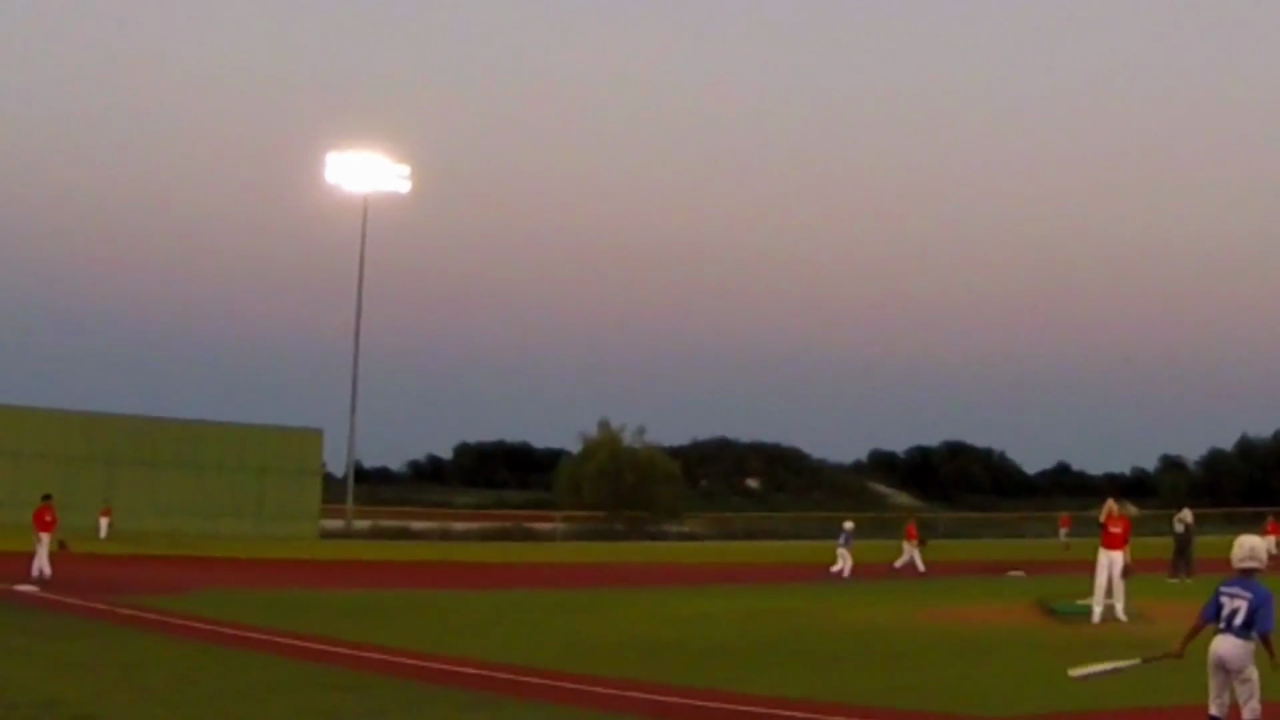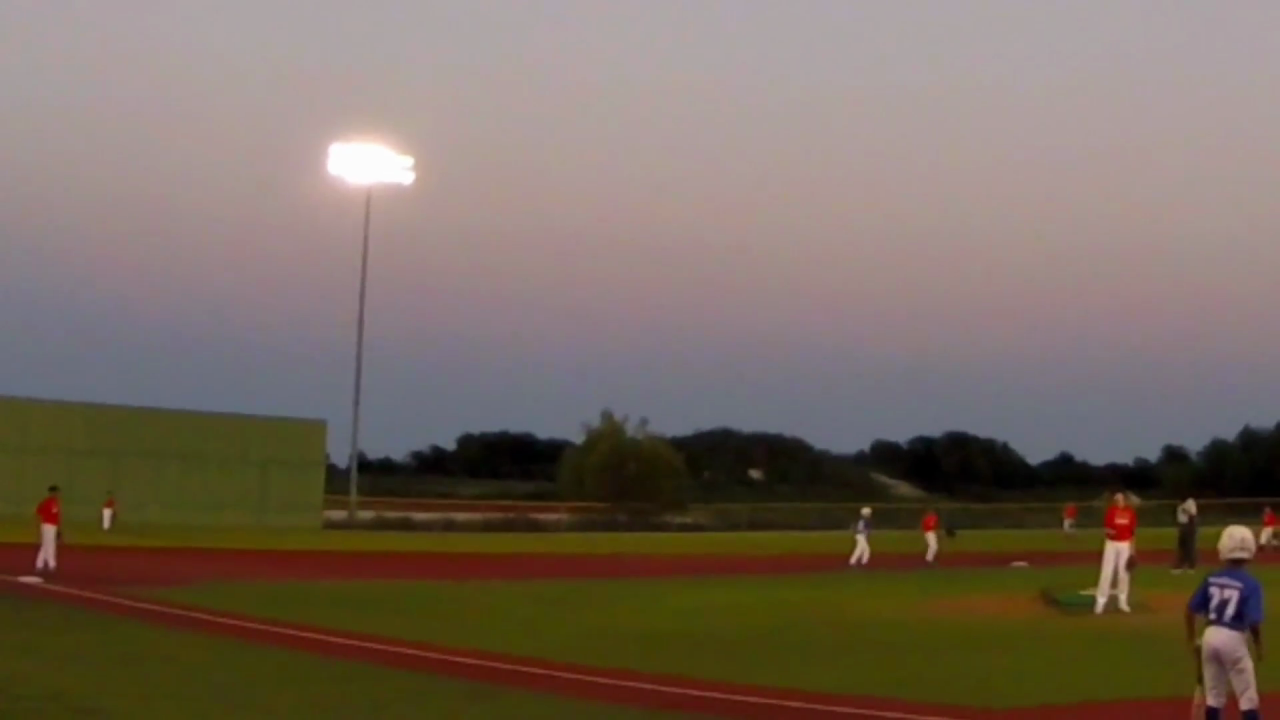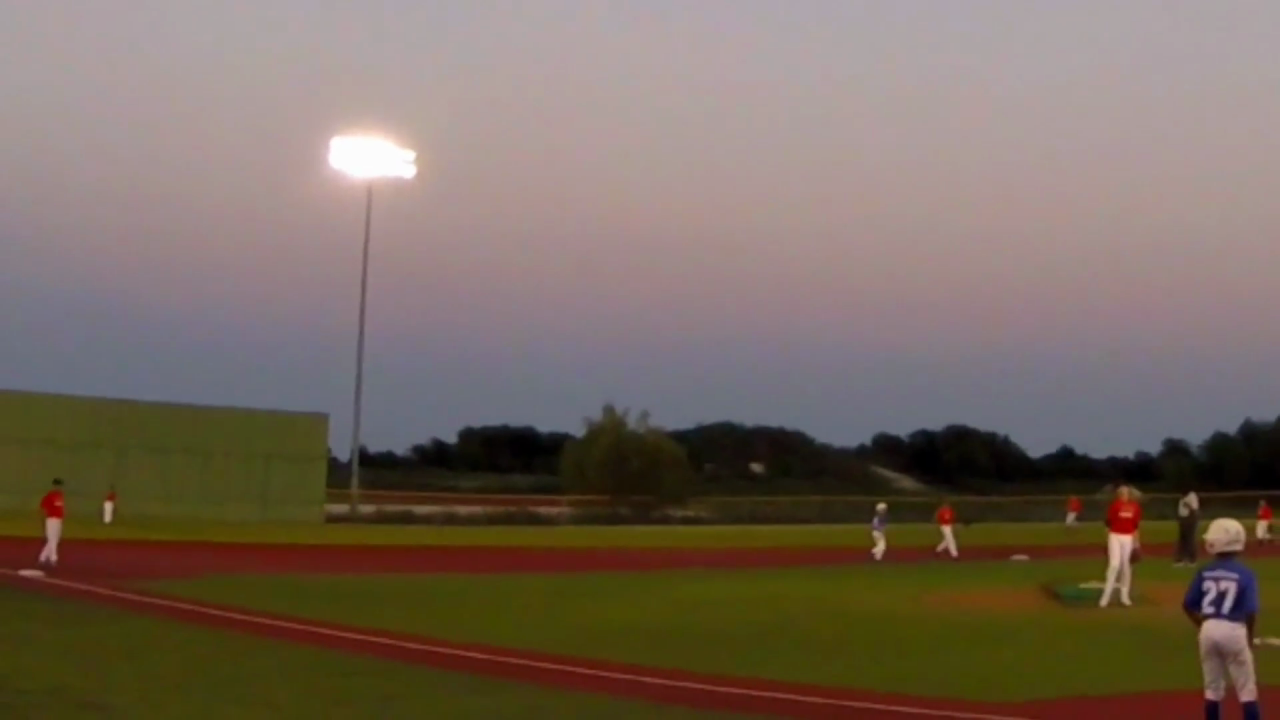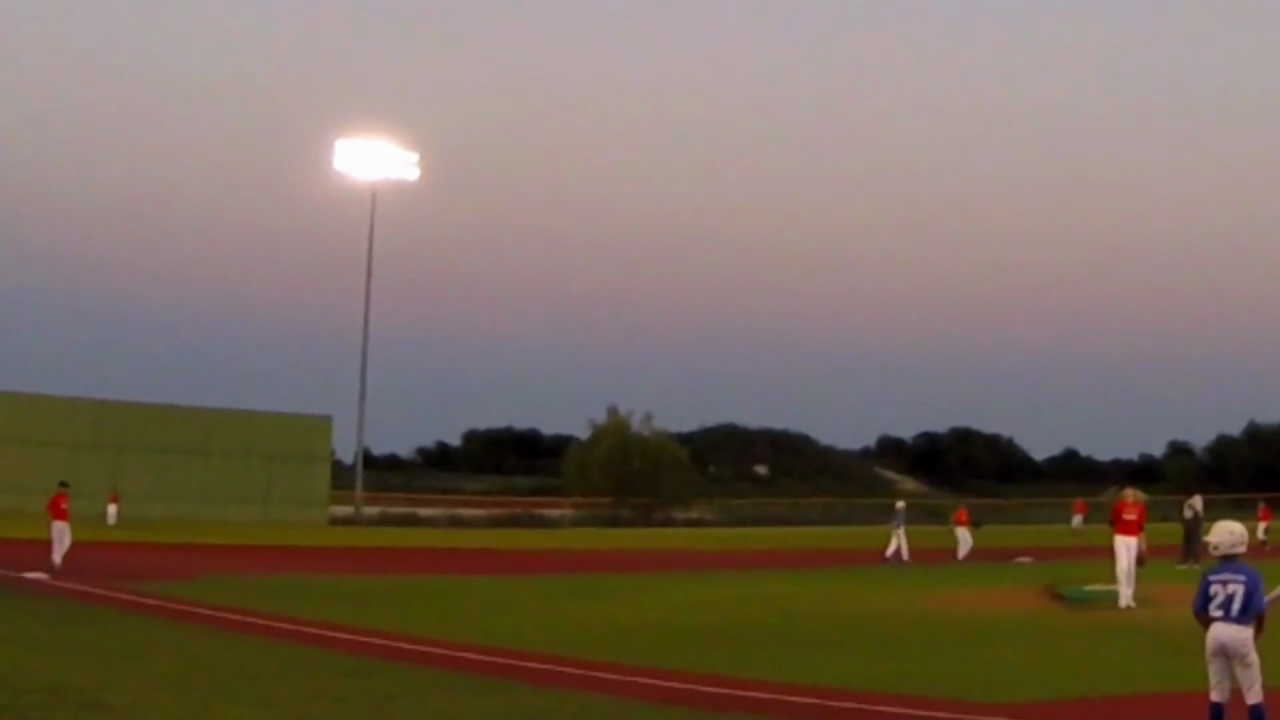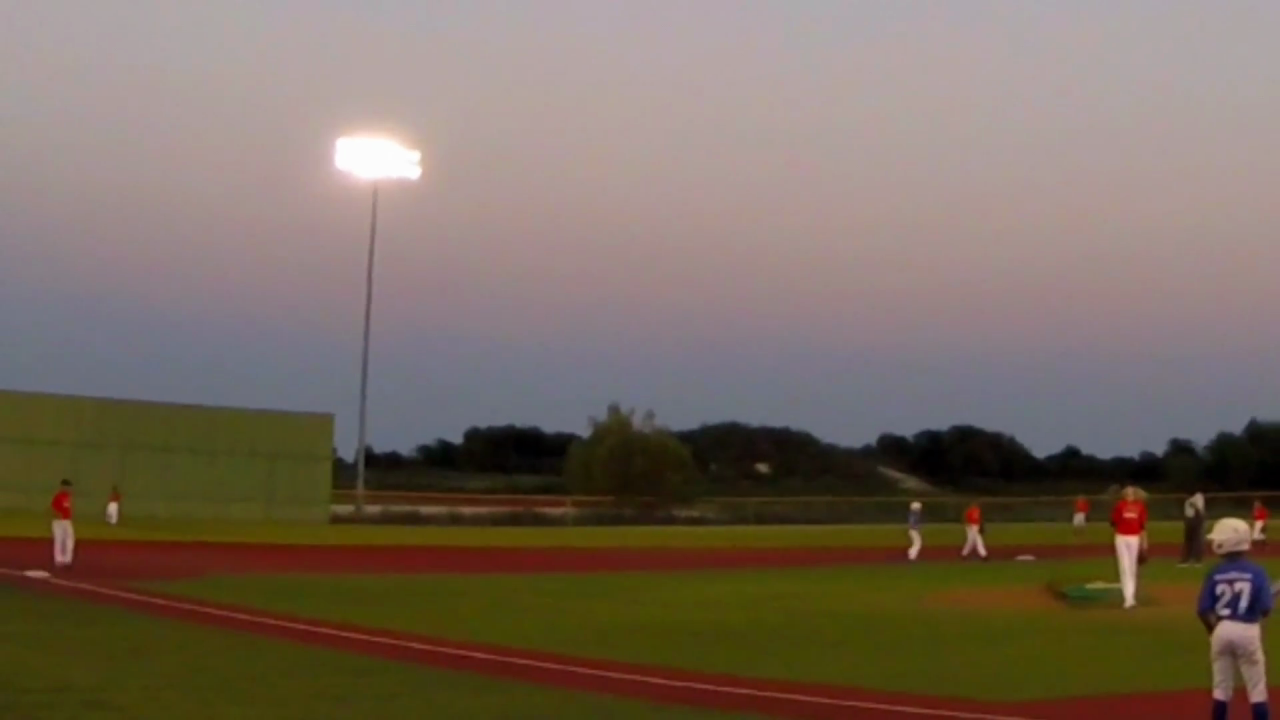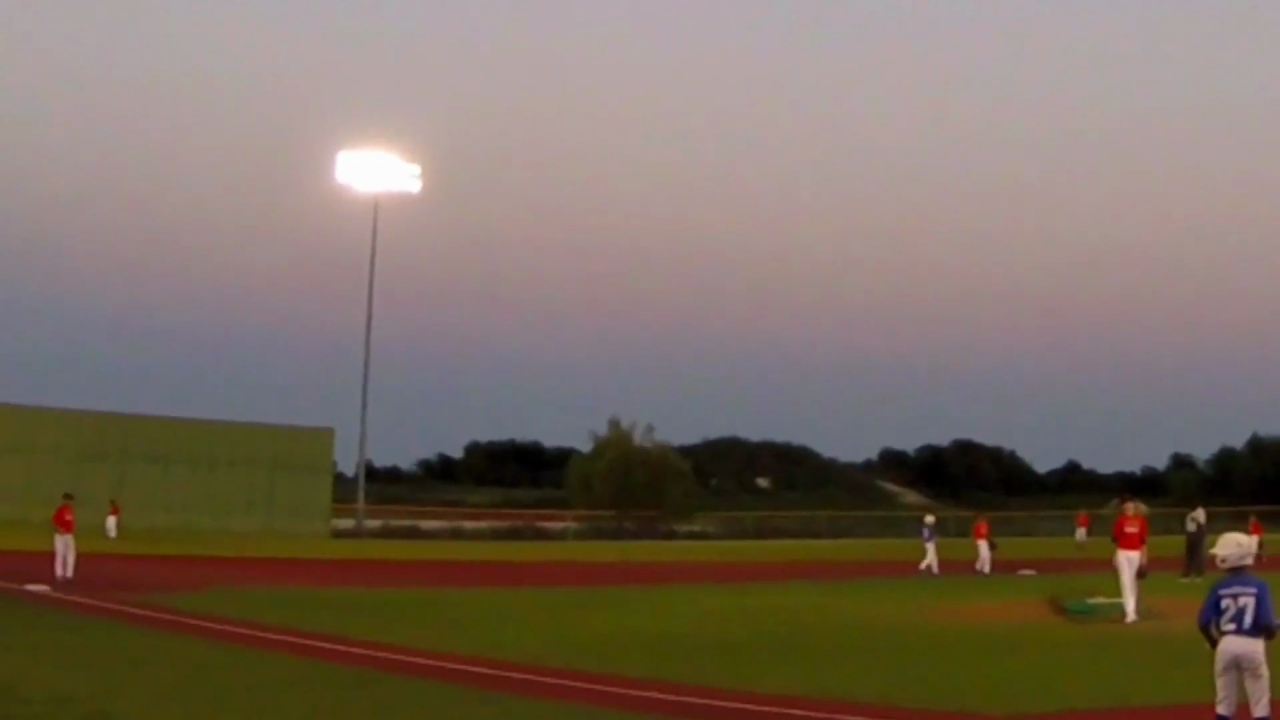
dt=0.2s
person 1, frame 1
left shoulder: (1224, 586)
right shoulder: (1262, 593)
left elbow: (1203, 619)
right elbow: (1263, 632)
left wrist: (1183, 645)
right wrist: (1273, 657)
left hip: (1218, 645)
right hip: (1241, 649)
left knee: (1217, 703)
person 1, frame 2
left shoulder: (1211, 578)
right shoulder: (1250, 584)
left elbow: (1191, 609)
right elbow: (1253, 622)
left wrist: (1192, 641)
right wrist: (1258, 647)
left hip: (1210, 636)
right hip: (1234, 640)
left knee: (1214, 694)
right knee: (1247, 697)
person 1, frame 3
left shoulder: (1204, 572)
right shoulder: (1244, 574)
left elbow: (1188, 605)
right elbow: (1250, 611)
right wrist: (1249, 636)
left hip: (1208, 630)
right hip: (1233, 632)
left knee: (1212, 688)
right knee: (1246, 689)
person 1, frame 4
left shoulder: (1210, 575)
right shoulder: (1251, 575)
left elbow: (1198, 611)
right elbow: (1259, 612)
right wrist: (1258, 631)
left hip: (1215, 633)
right hip: (1241, 634)
left knee: (1218, 689)
right knee: (1253, 691)
person 1, frame 5
left shoulder: (1215, 573)
right shoulder: (1256, 572)
left elbow: (1203, 610)
right elbow: (1266, 608)
left wrist: (1212, 631)
right wrist: (1255, 615)
left hip: (1222, 630)
right hip: (1248, 631)
left knee: (1221, 687)
right knee: (1257, 690)
person 1, frame 6
left shoulder: (1219, 588)
right shoulder: (1259, 586)
left elbow: (1204, 623)
right elbow: (1266, 623)
left wrist: (1214, 644)
right wrist: (1271, 634)
left hip: (1226, 644)
right hip: (1252, 646)
left knee: (1224, 702)
right knee: (1260, 704)
